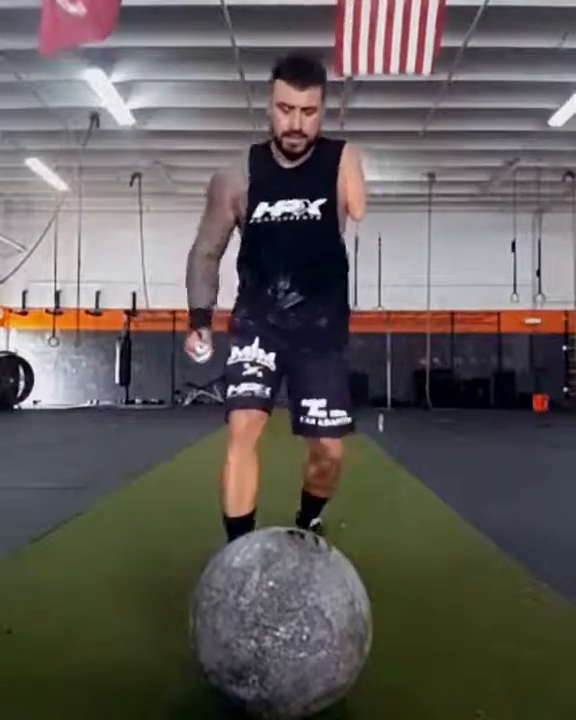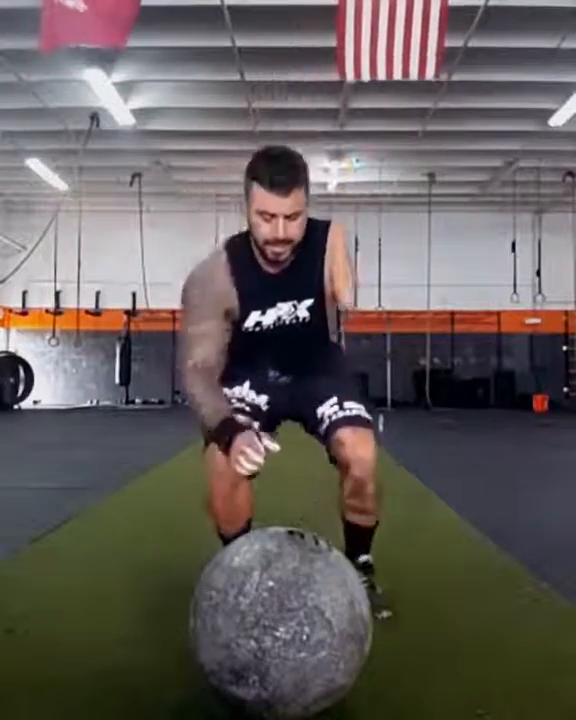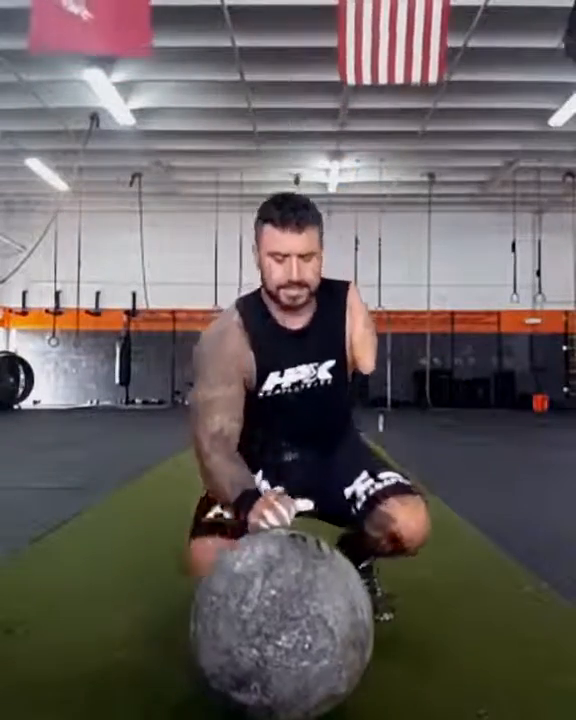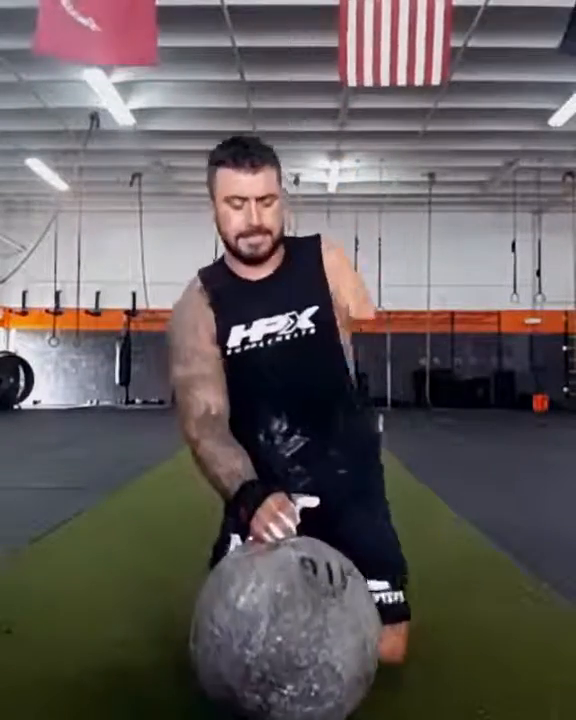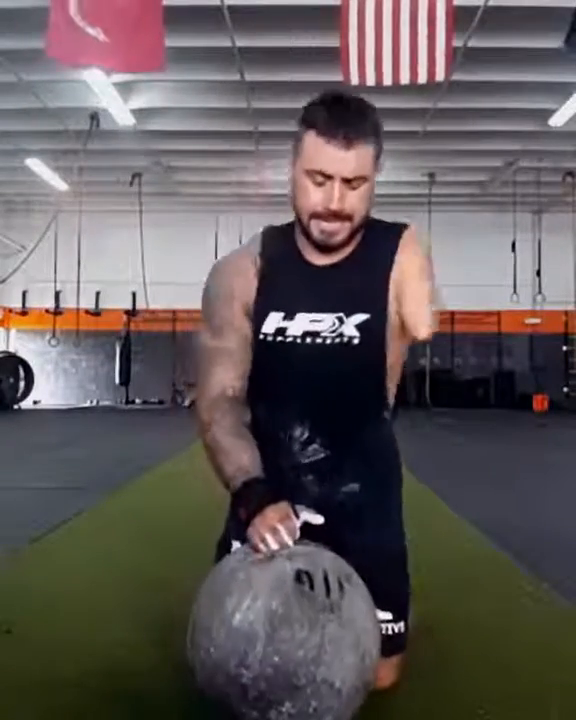
dt=0.4s
person 1, frame 1
left shoulder: (344, 163)
right shoulder: (237, 176)
right elbow: (206, 253)
right wrist: (199, 316)
left hip: (322, 326)
right hip: (258, 320)
left knee: (328, 448)
right knee: (243, 430)
left ankle: (308, 524)
person 1, frame 2
left shoulder: (329, 243)
right shoulder: (214, 277)
right elbow: (198, 368)
right wrist: (228, 432)
left hip: (318, 371)
right hip: (252, 375)
left knee: (360, 454)
right knee: (227, 465)
left ankle: (357, 564)
person 1, frame 3
left shoulder: (346, 302)
right shoulder: (228, 338)
right elbow: (214, 442)
right wrist: (248, 500)
left hip: (333, 450)
right hip: (261, 462)
left knee: (411, 527)
right knee: (207, 560)
left ankle: (355, 562)
person 1, frame 4
left shoulder: (326, 261)
right shoulder: (197, 309)
right elbow: (205, 424)
right wrist: (251, 497)
left hip: (347, 476)
right hip: (263, 486)
left knee: (387, 649)
person 1, frame 5
left shoulder: (403, 255)
right shoulder: (240, 274)
right elbow: (219, 403)
right wrist: (254, 495)
left hip: (364, 488)
right hip: (270, 489)
left knee: (380, 674)
